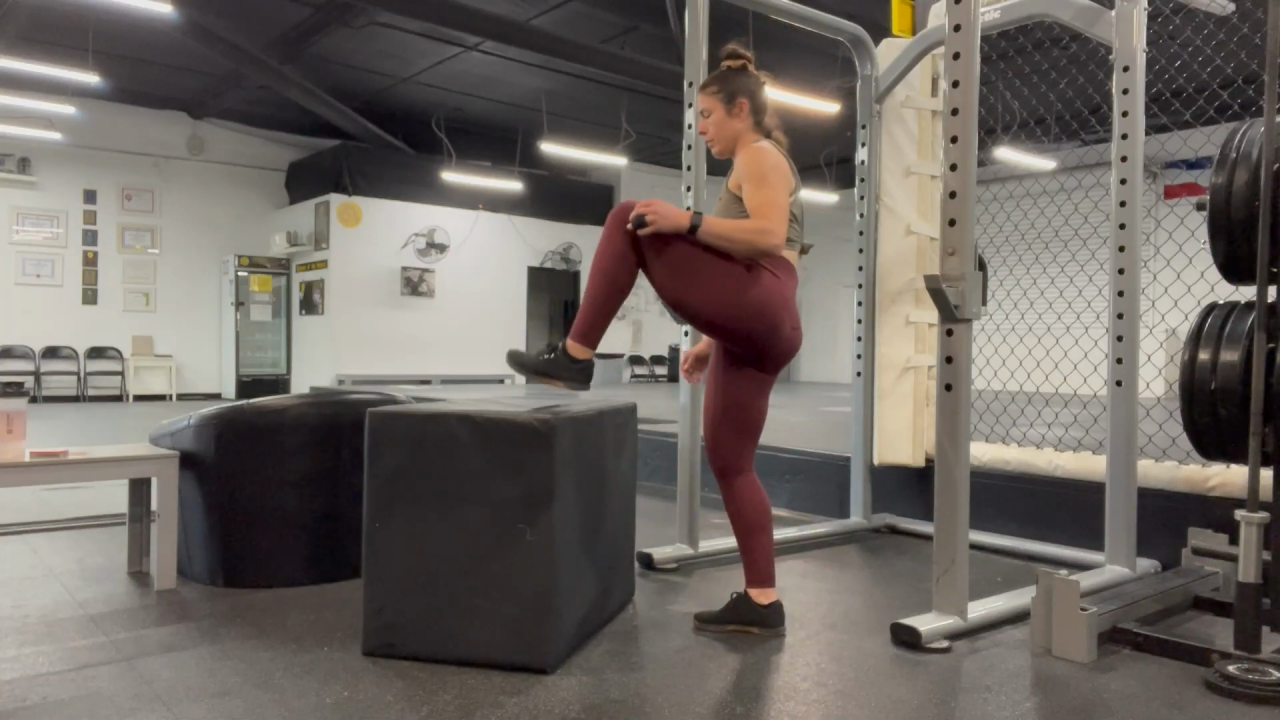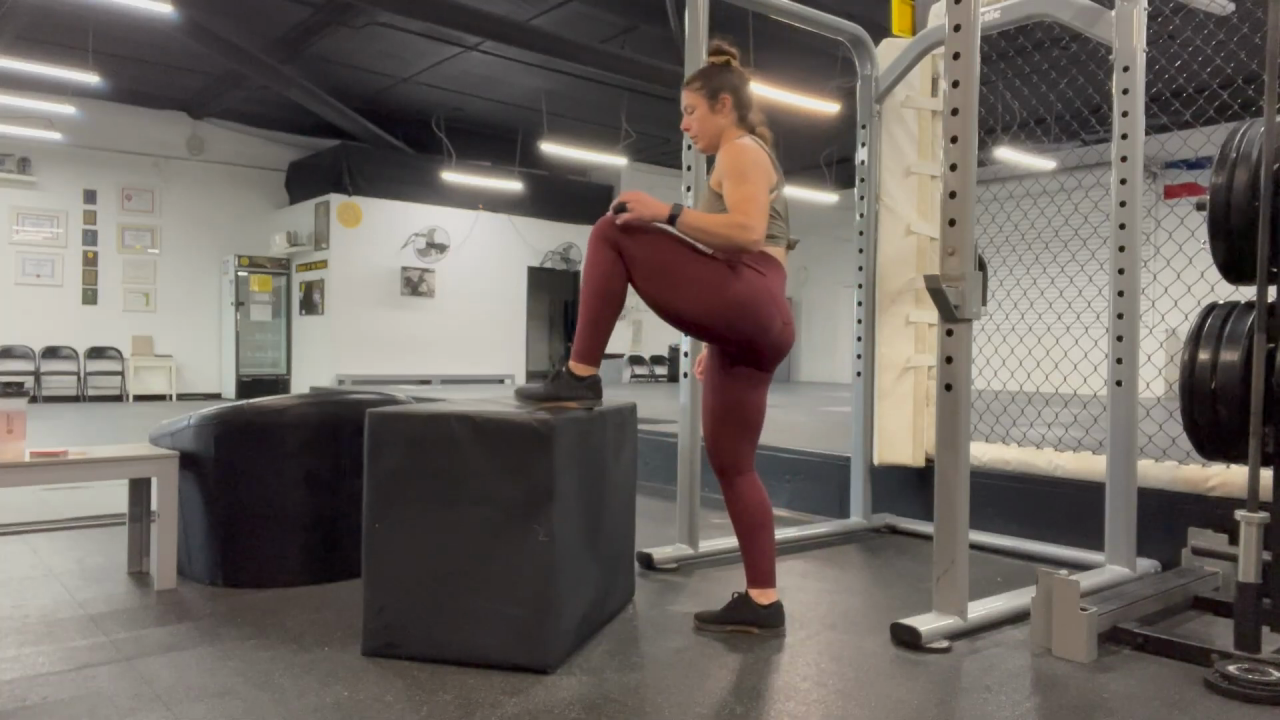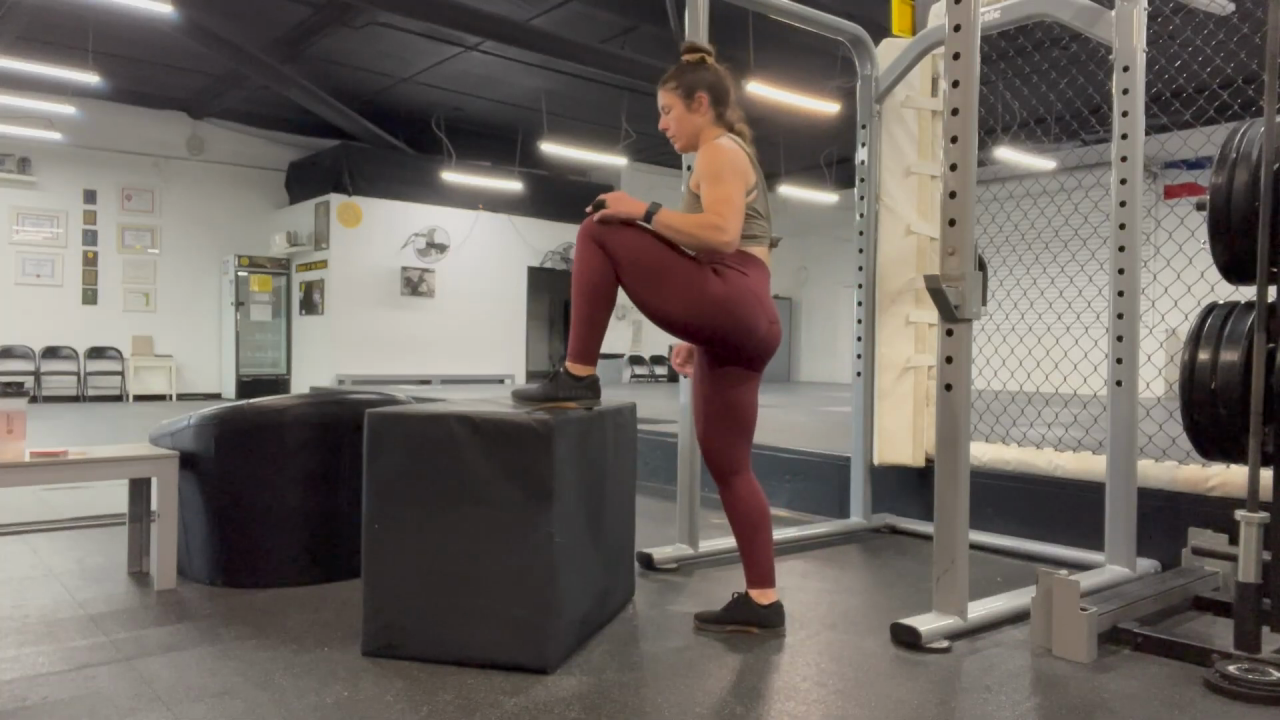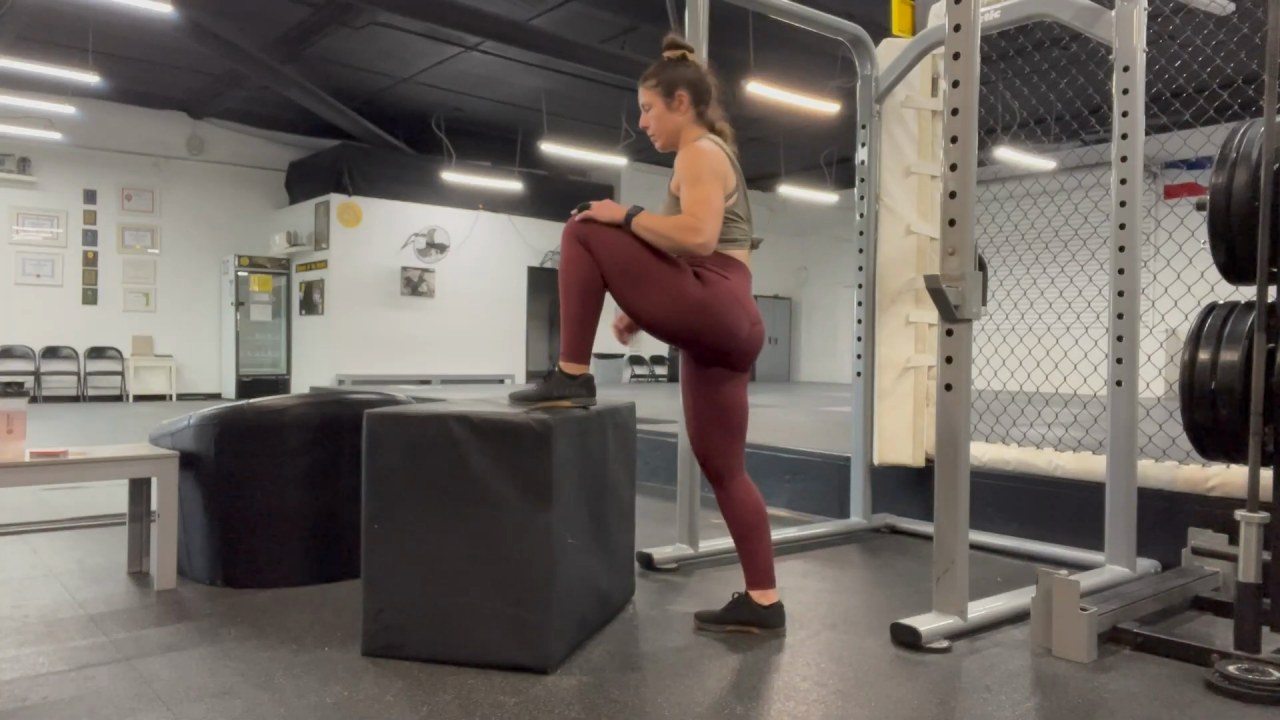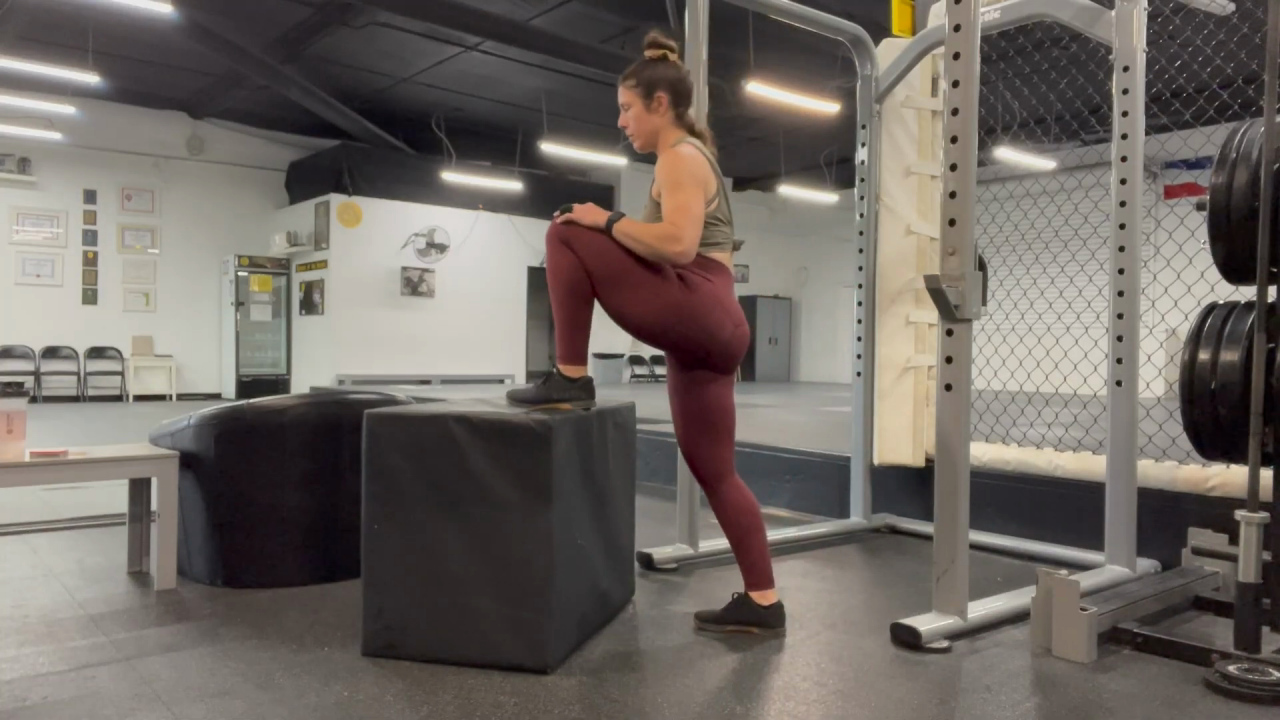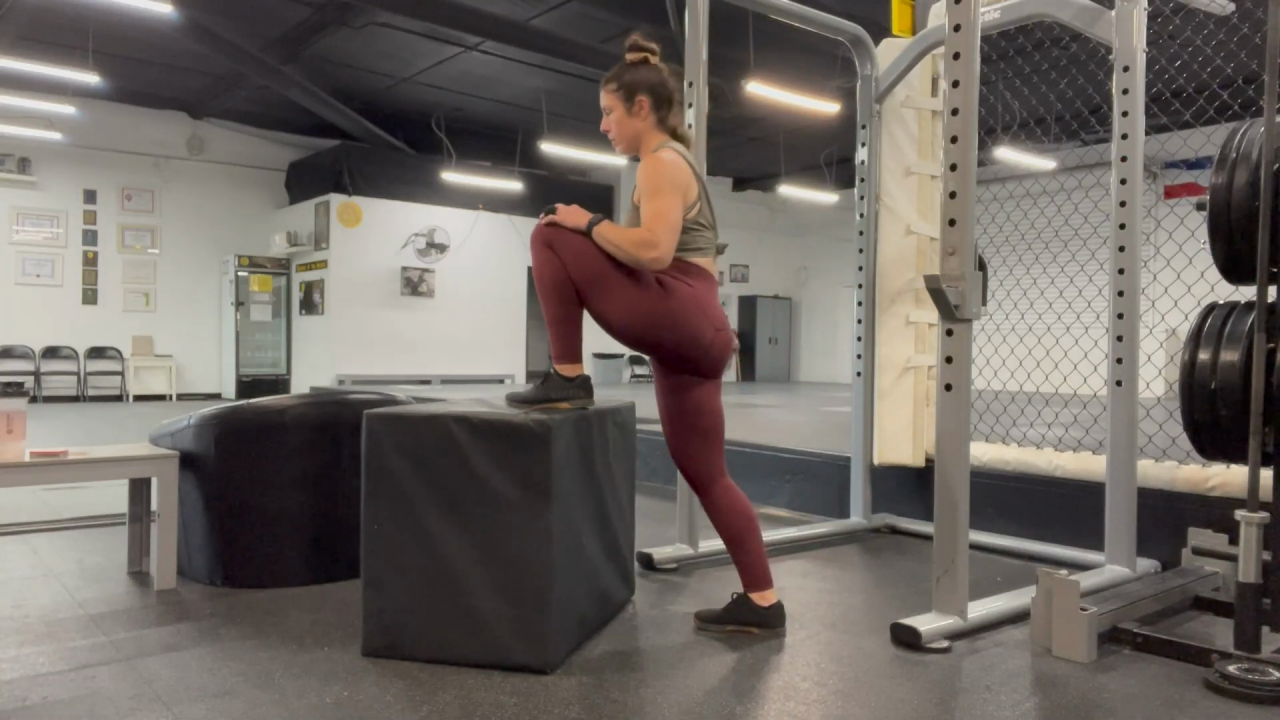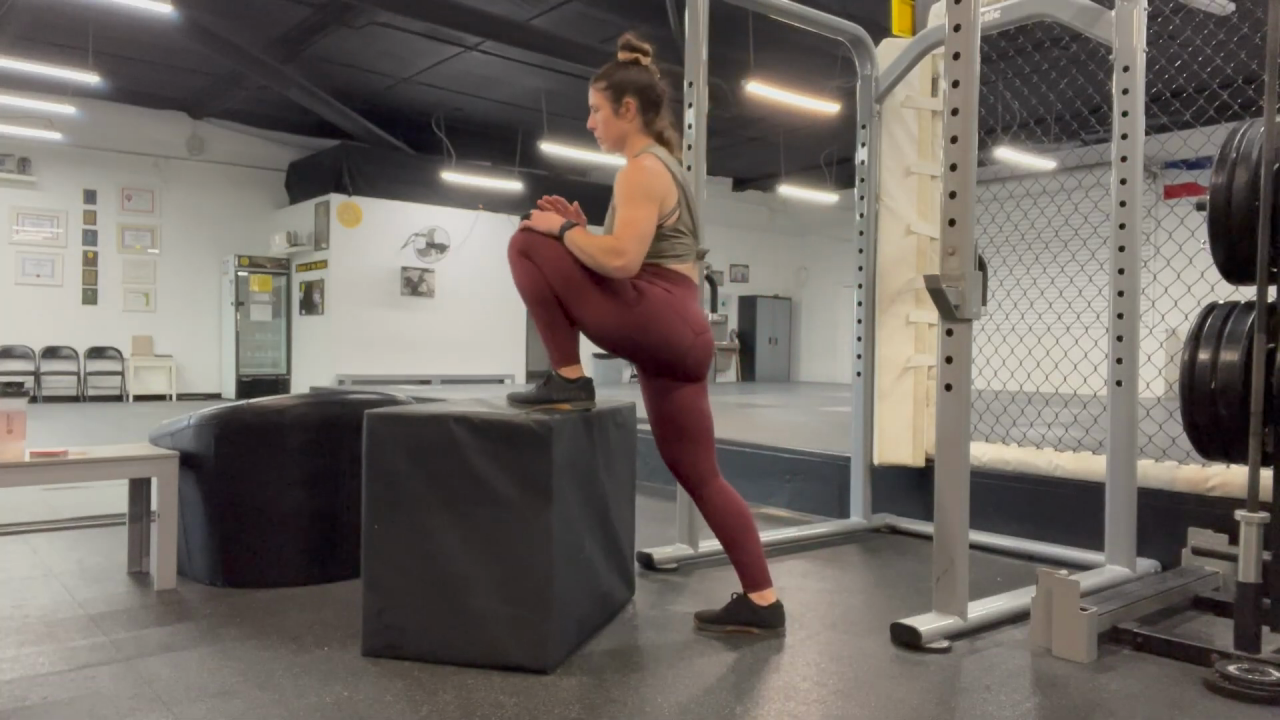
dt=0.2s
person 1, frame 1
left shoulder: (760, 155)
right shoulder: (755, 166)
left elbow: (769, 239)
left wrist: (685, 222)
right wrist: (711, 341)
left hip: (759, 309)
right hip: (759, 332)
left knee: (631, 218)
right knee: (730, 465)
left ankle: (575, 357)
right ankle: (761, 602)
person 1, frame 2
left shoulder: (741, 151)
right shoulder: (746, 160)
left elbow: (748, 233)
left wrist: (667, 213)
right wrist: (716, 343)
left hip: (744, 307)
right hip: (759, 327)
left knee: (614, 233)
right knee: (731, 465)
left ankle: (581, 375)
right ankle: (762, 602)
person 1, frame 3
left shoulder: (719, 151)
right shoulder: (732, 158)
left elbow: (722, 235)
left wrist: (645, 212)
right wrist: (697, 337)
left hip: (727, 307)
right hip: (746, 326)
left knee: (600, 232)
right knee: (728, 466)
left ankle: (578, 376)
right ankle: (762, 602)
person 1, frame 4
left shoulder: (699, 153)
right shoulder: (714, 156)
left elbow: (698, 238)
left wrist: (626, 215)
right wrist: (645, 312)
left hip: (711, 312)
right hip: (730, 327)
left knee: (584, 233)
right knee: (722, 468)
left ankle: (572, 376)
right ankle: (762, 601)
person 1, frame 5
left shoulder: (680, 157)
right shoulder: (692, 157)
left elbow: (679, 245)
left wrist: (608, 222)
right wrist: (608, 254)
left hip: (694, 315)
right hip: (714, 328)
left knee: (567, 235)
right knee: (713, 471)
left ankle: (570, 378)
right ankle: (761, 601)
person 1, frame 6
left shoulder: (661, 162)
right shoulder: (674, 161)
left elbow: (654, 252)
left wrist: (588, 225)
right wrist: (593, 234)
left hip: (675, 319)
right hip: (700, 332)
left knee: (551, 237)
right knee: (706, 474)
left ankle: (567, 379)
right ankle: (761, 601)
person 1, frame 7
left shoulder: (641, 168)
right shoulder: (661, 165)
left elbow: (621, 261)
left wrist: (562, 230)
right wrist: (580, 227)
left hip: (654, 322)
right hip: (682, 335)
left knee: (528, 243)
right knee: (699, 475)
left ankle: (568, 380)
right ankle: (761, 601)
